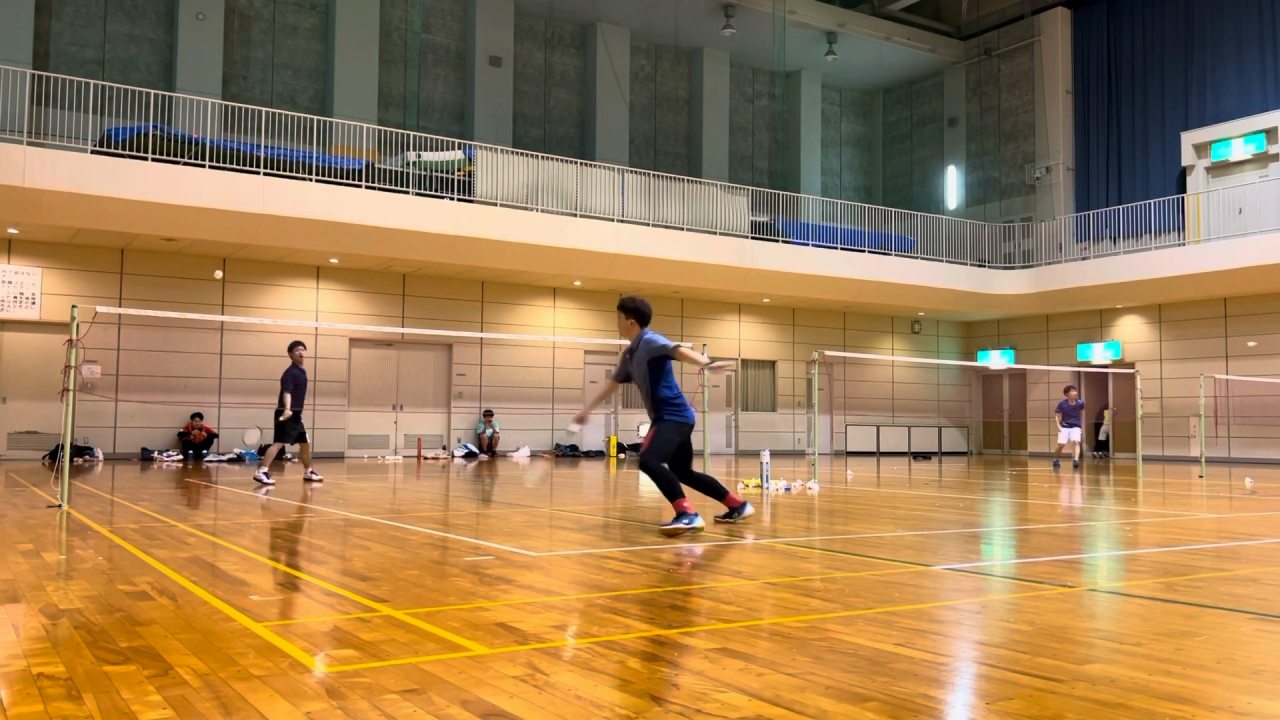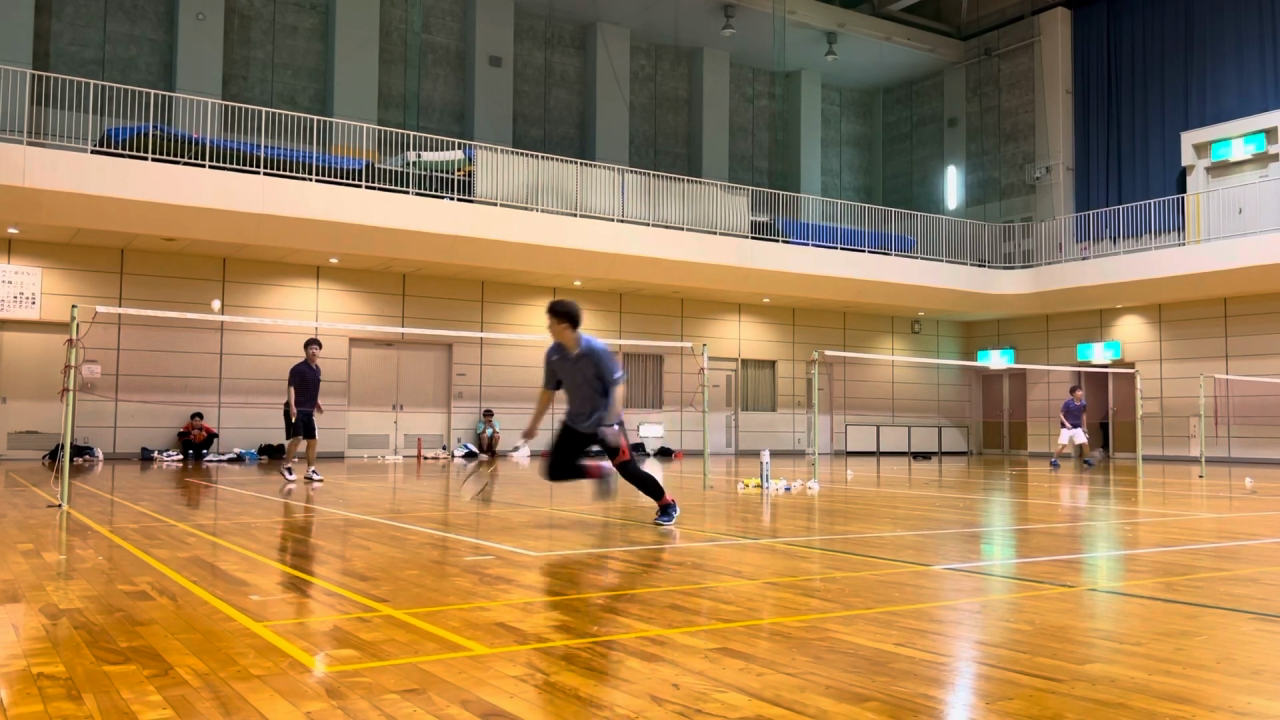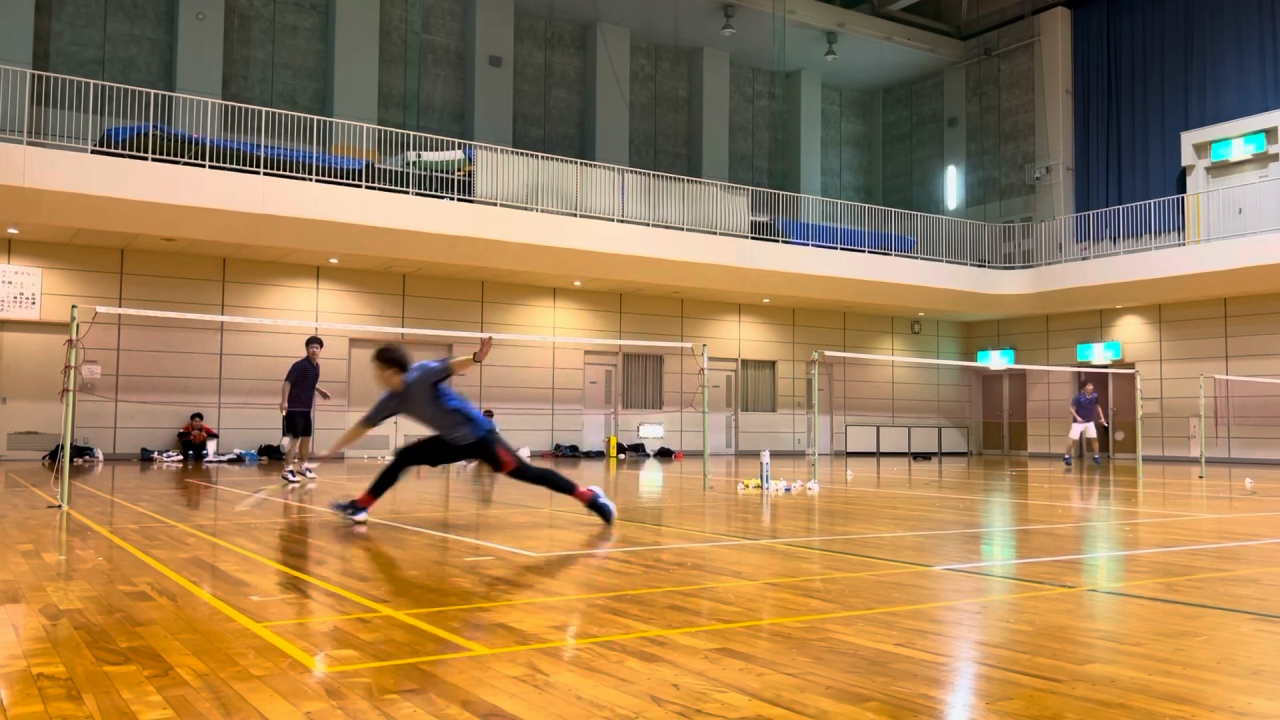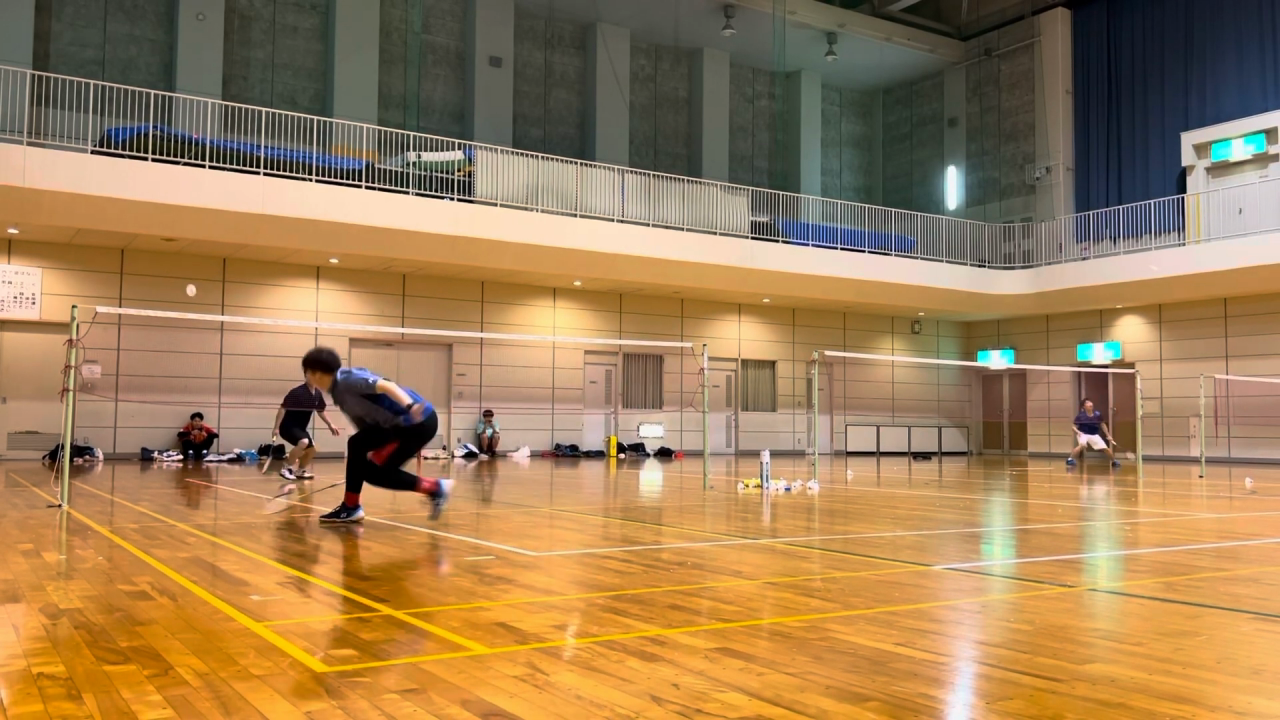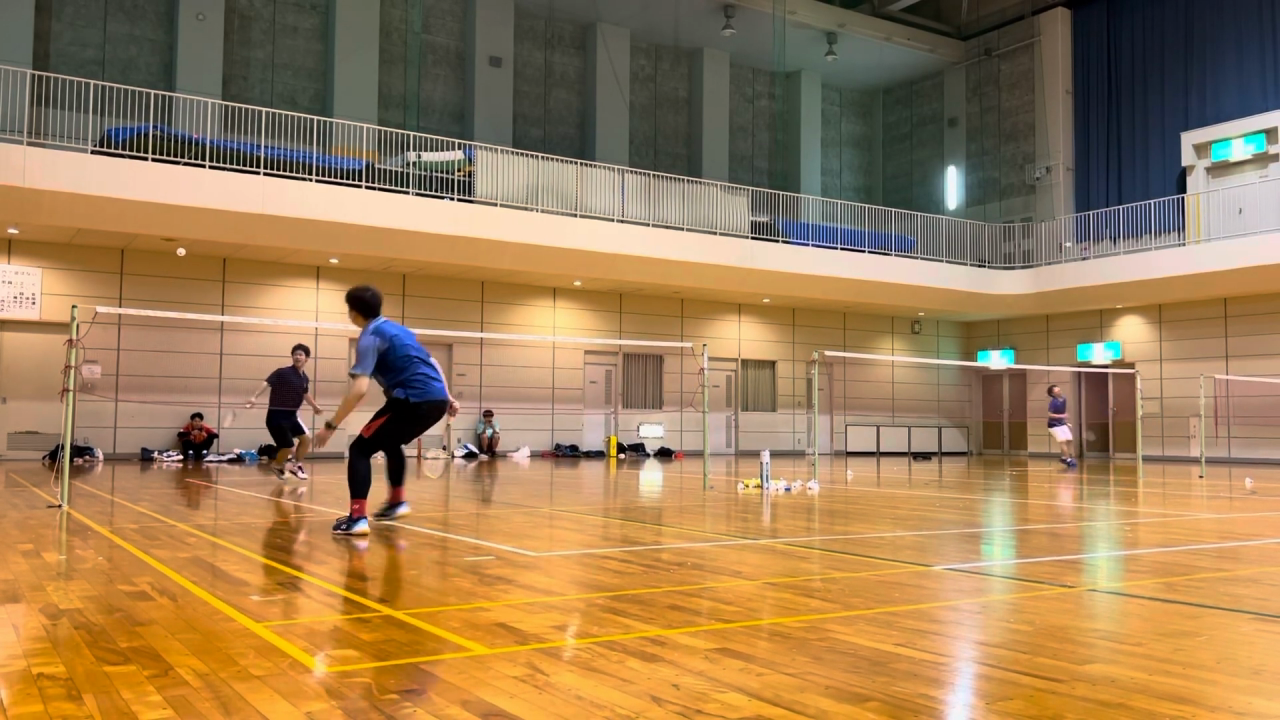
dt=0.3s
person 1, frame 1
left shoulder: (651, 341)
right shoulder: (630, 352)
left elbow: (681, 350)
right elbow: (614, 383)
left wrist: (703, 361)
right wrist: (588, 408)
left hip: (674, 417)
right hip: (667, 419)
left knee: (649, 461)
right knee: (682, 471)
left ankle: (687, 513)
right ankle: (737, 504)
person 1, frame 2
left shoulder: (595, 350)
right shoulder: (554, 354)
left elbow: (617, 386)
right elbow: (548, 391)
left wrist: (612, 422)
right wrist: (534, 423)
left hip: (604, 421)
right hip: (575, 423)
left knee: (628, 469)
right knee: (555, 472)
left ankle: (667, 504)
right ankle: (600, 471)
person 1, frame 3
left shoulder: (420, 376)
right shoulder: (391, 398)
left elbow: (454, 365)
right elbow: (364, 425)
left wrist: (475, 358)
right wrist: (334, 449)
left hip: (478, 436)
right hip: (454, 441)
left knee: (524, 472)
right knee: (403, 458)
left ankle: (590, 496)
right ankle: (360, 506)
person 1, frame 4
left shoulder: (348, 380)
right shoulder: (341, 392)
left elbow: (384, 385)
right elbow: (364, 437)
left wrist: (409, 404)
left hip: (419, 421)
right hip: (403, 421)
left knee: (369, 470)
right knee: (356, 444)
left ankle: (434, 488)
right ankle: (351, 507)
person 1, frame 5
left shoulder: (370, 337)
right shoulder: (398, 330)
left elbow: (359, 387)
right elbow: (432, 364)
left wrist: (331, 424)
right wrist: (448, 397)
left hip: (412, 401)
right hip: (437, 400)
left knee: (360, 450)
right knee: (391, 443)
left ankle: (357, 518)
right ankle: (396, 501)
